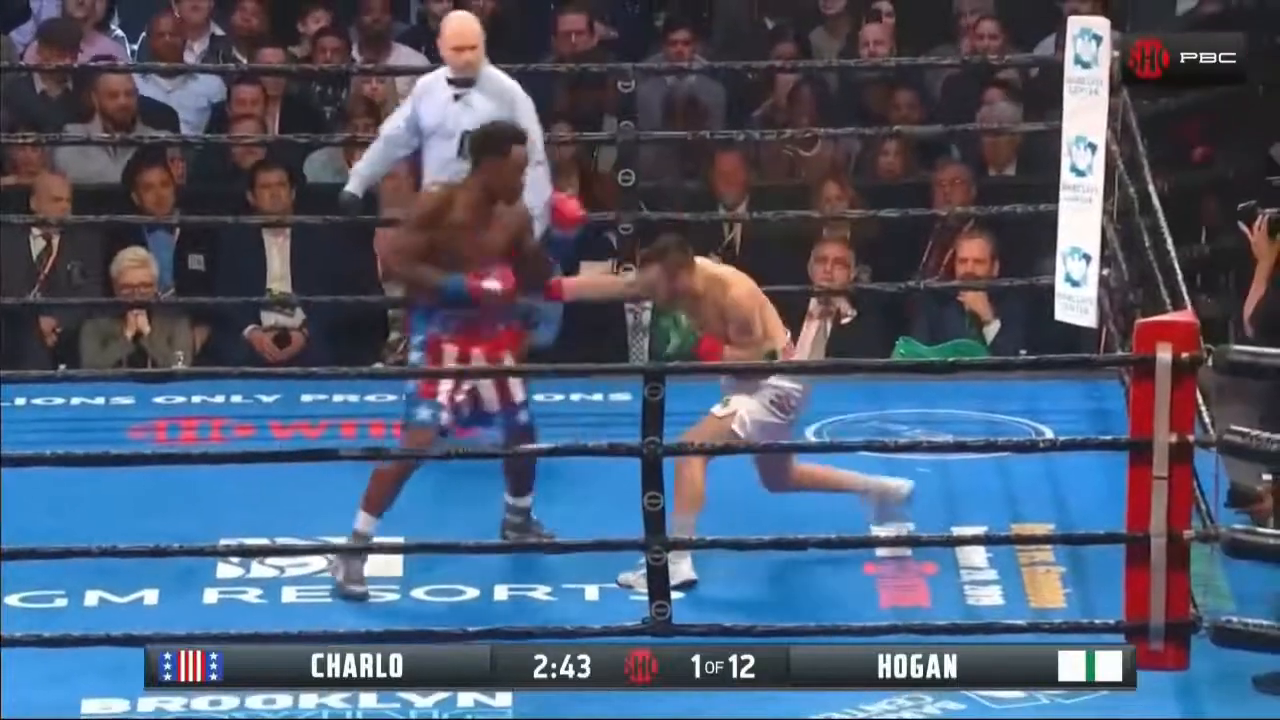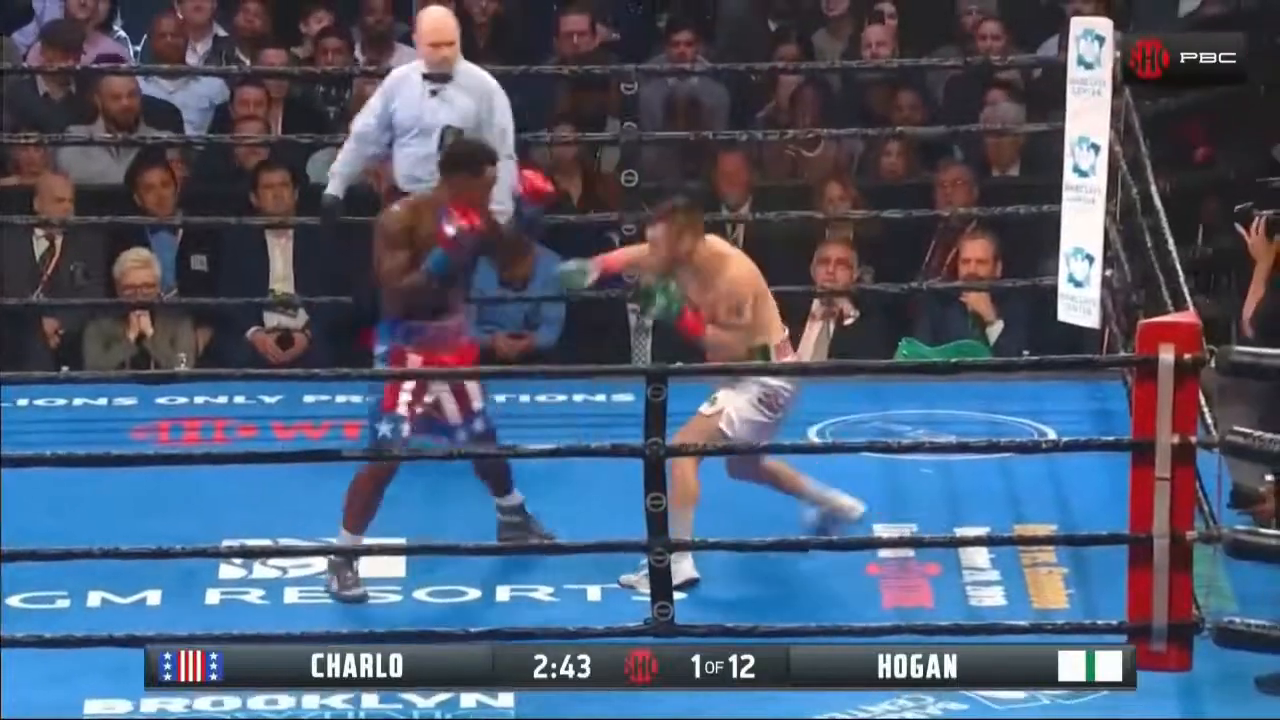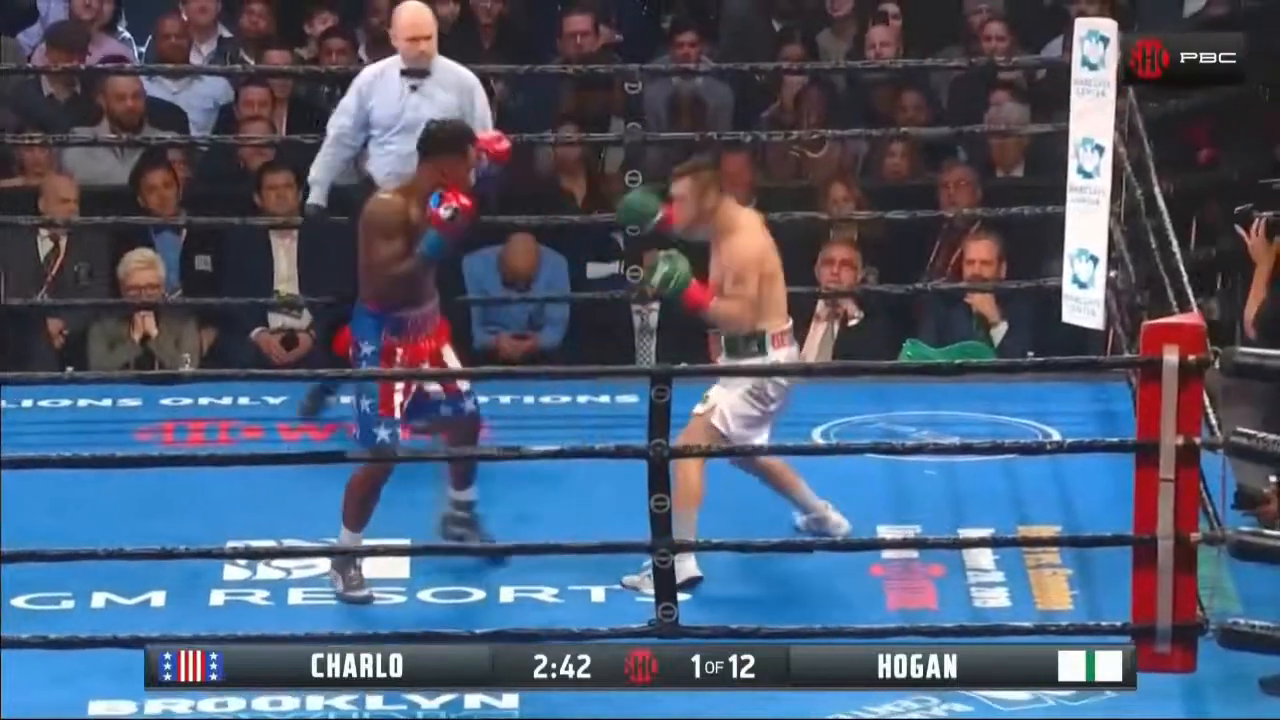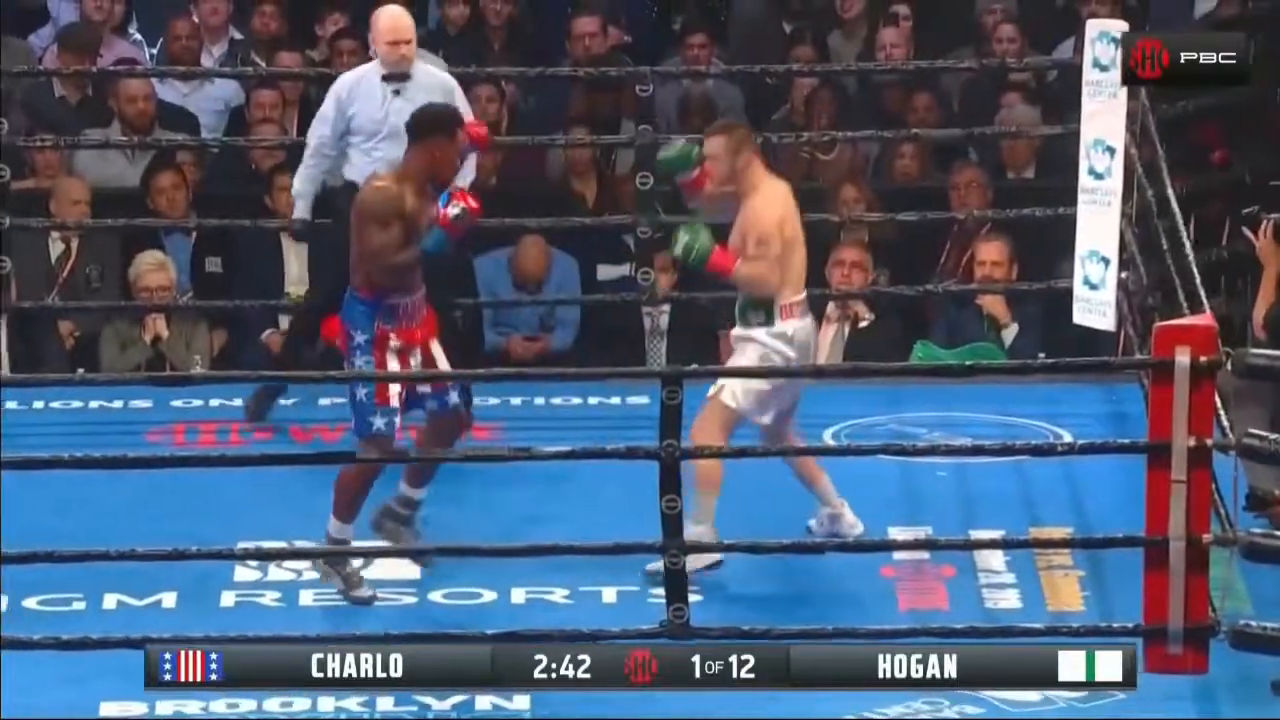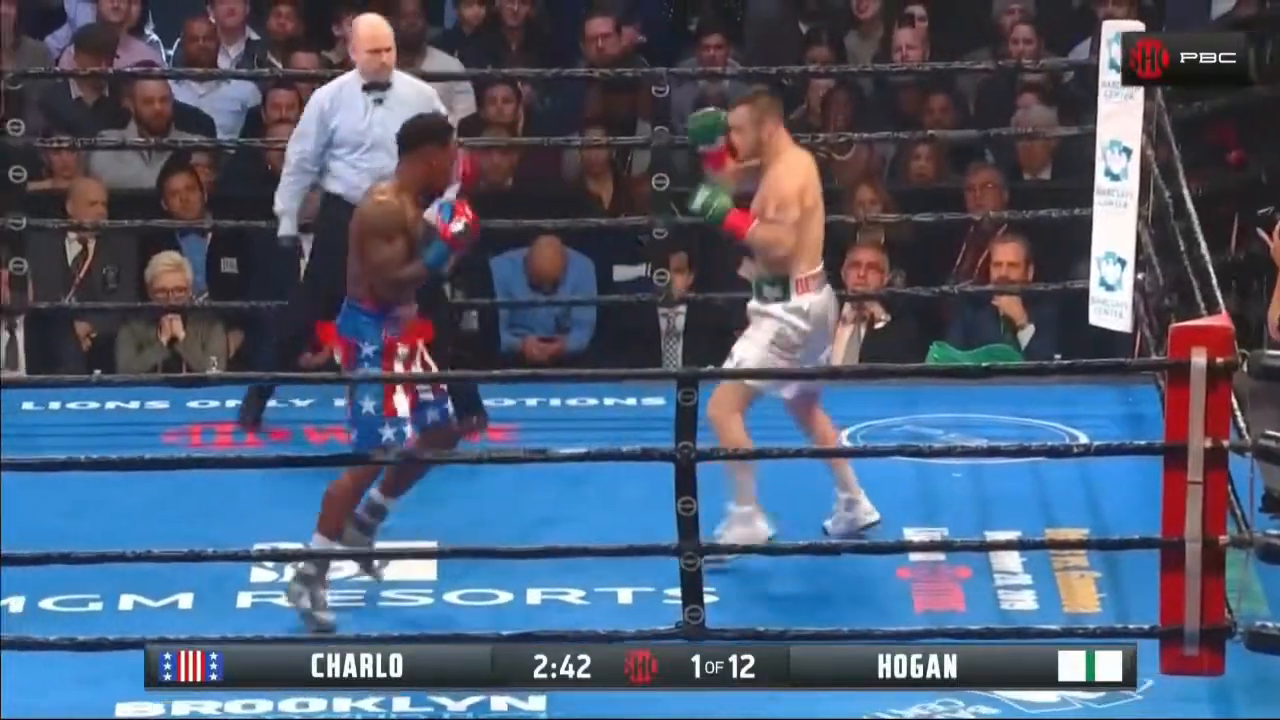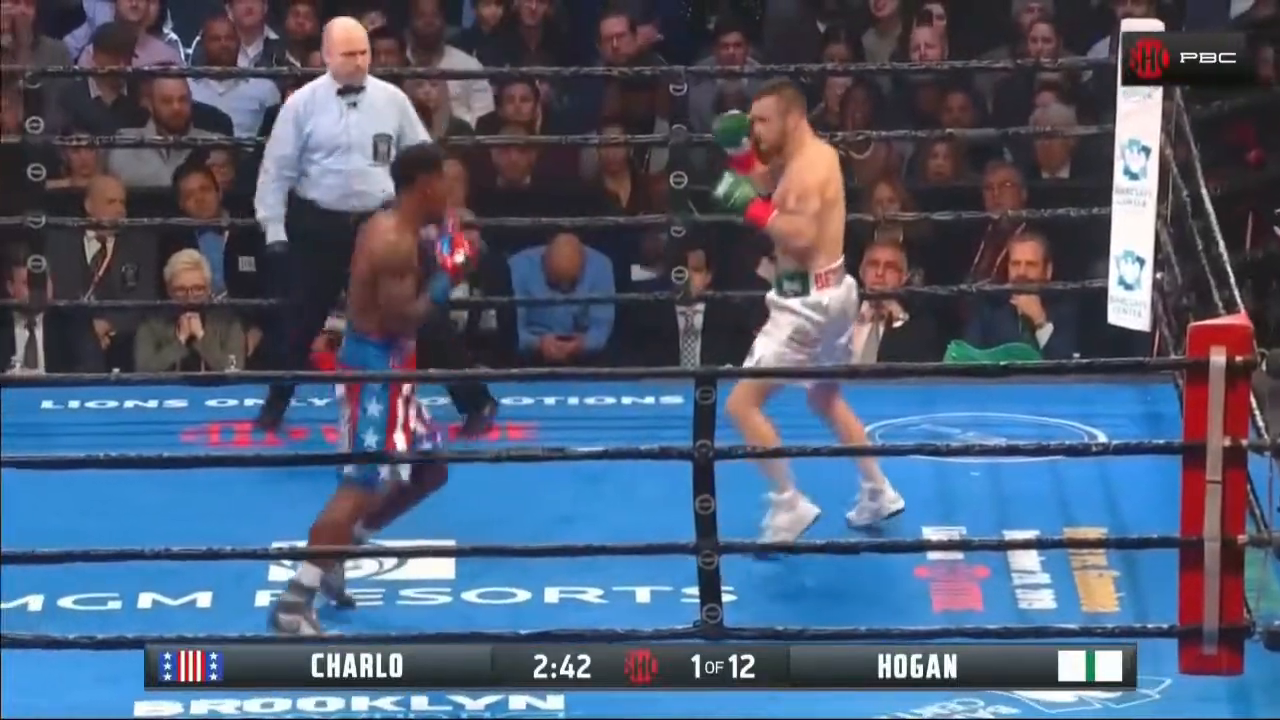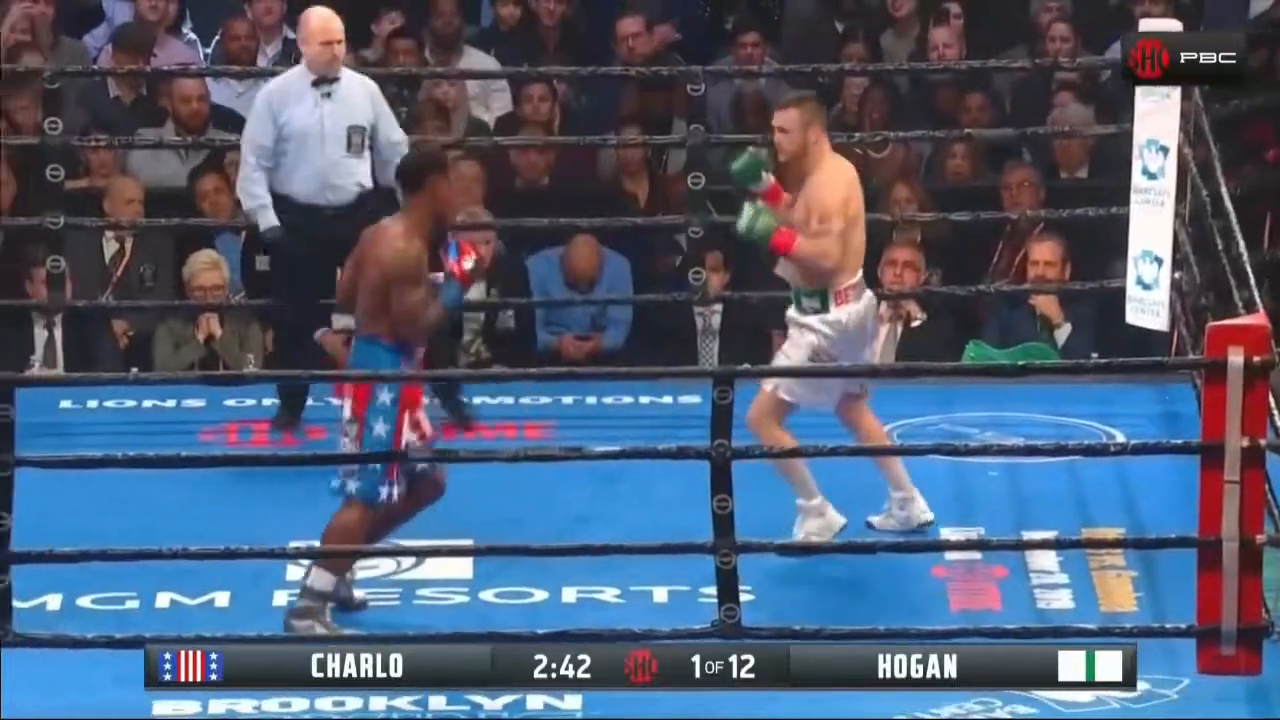
dt=0.1s
person 1, frame 1
left shoulder: (516, 214)
right shoulder: (437, 202)
left elbow: (535, 278)
right elbow: (397, 264)
right wrist: (462, 286)
left hip: (492, 335)
right hip: (440, 334)
left knee: (521, 433)
right knee: (417, 442)
left ankle: (519, 520)
right ankle: (353, 551)
person 1, frame 2
left shoulder: (466, 217)
right shoulder: (399, 218)
right elbow: (393, 292)
left wrist: (530, 210)
right wrist: (444, 254)
left hip: (454, 342)
right hip: (404, 344)
left knee: (485, 440)
right knee: (385, 454)
left ankle: (513, 518)
right ankle: (342, 560)
person 1, frame 3
left shoulder: (442, 202)
right shoulder: (386, 207)
right elbow: (387, 282)
right wrist: (439, 237)
left hip: (426, 329)
right hip: (383, 336)
left knee: (466, 422)
right knee: (381, 455)
left ankle: (460, 517)
right ankle: (345, 559)
person 1, frame 4
left shoulder: (423, 189)
right shoulder: (382, 194)
right elbow: (385, 269)
right wrist: (443, 232)
left hip: (408, 319)
right hip: (372, 325)
left knee: (451, 417)
right knee: (376, 445)
left ankle: (399, 514)
right ankle: (335, 554)
person 1, frame 5
left shoulder: (413, 202)
right shoulder: (383, 206)
right elbow: (390, 282)
left wrist: (449, 210)
right wrist: (446, 247)
left hip: (399, 330)
right hip: (371, 335)
left knee: (443, 430)
right knee: (372, 459)
left ankle: (361, 524)
right ankle: (309, 574)
person 1, frame 6
left shoulder: (385, 228)
right shoulder: (397, 243)
right elbow: (403, 318)
left wrist: (426, 273)
right wrist: (446, 275)
left hip: (386, 366)
right hip: (373, 367)
left knee: (428, 473)
right knee: (362, 487)
left ankle: (330, 561)
right ankle: (293, 602)
person 1, frame 7
left shoulder: (381, 233)
right shoulder: (405, 249)
left elbow: (344, 294)
right elbow: (415, 327)
right wrist: (455, 284)
left hip: (393, 371)
right hip: (382, 374)
left knee: (427, 484)
right knee: (366, 497)
left ankle: (337, 567)
right ankle: (307, 606)
person 2, frame 1
left shoulder: (734, 293)
right shoulder: (668, 272)
left elbow: (754, 360)
right elbow: (613, 284)
left wrist: (698, 346)
right wrist: (554, 288)
left hip: (777, 381)
right hip: (760, 376)
left knee: (693, 449)
right knee: (777, 476)
left ankle: (675, 564)
right ankle: (883, 489)
person 2, frame 2
left shoulder: (732, 274)
right shoulder: (691, 250)
left elbow: (737, 347)
right elbow: (631, 257)
left wrist: (683, 318)
right wrist: (592, 268)
left hip: (768, 376)
right hip: (748, 372)
left knee: (686, 449)
right knee: (746, 464)
left ankle: (676, 564)
right ankle: (835, 505)
person 2, frame 3
left shoulder: (743, 242)
right shoulder: (730, 217)
left elbow: (740, 320)
right elbow: (667, 220)
left wrist: (687, 290)
right wrist: (652, 212)
left hip: (764, 362)
right hip: (750, 357)
left knee: (687, 447)
right knee: (744, 453)
left ankle: (680, 561)
right ankle: (823, 518)
person 2, frame 4
left shoulder: (764, 206)
right shoulder: (766, 188)
left elbow: (763, 281)
right elbow: (706, 191)
left wrist: (709, 254)
right wrist: (686, 171)
left hip: (774, 336)
right hip: (782, 330)
left knee: (706, 431)
right knee: (776, 433)
left ankle: (700, 542)
right ankle: (838, 518)
person 2, frame 5
left shoulder: (785, 173)
right shoulder: (788, 158)
left elbow: (779, 245)
right elbow: (725, 175)
left wrist: (728, 215)
right wrist: (711, 144)
left hip: (791, 309)
right hip: (805, 303)
left knee: (723, 408)
right knee: (805, 408)
left ankle: (747, 519)
right ankle: (854, 507)
person 2, frame 6
left shoulder: (807, 167)
right shoulder: (813, 153)
left elbow: (800, 235)
right elbow: (761, 185)
left wrist: (751, 204)
right wrist: (740, 150)
left hip: (809, 302)
right hip: (832, 293)
left knee: (742, 404)
right knee: (828, 400)
left ankle: (790, 506)
right ankle: (879, 495)
person 2, frame 7
left shoulder: (827, 183)
right shoulder: (826, 169)
left elbow: (826, 257)
right elbow: (797, 220)
left wrist: (771, 234)
right wrist: (765, 188)
left hip: (827, 317)
right hip: (849, 307)
left knee: (762, 417)
right knee: (854, 410)
left ankle: (818, 513)
right ankle: (908, 505)
person 3, frame 1
left shoulder: (508, 93)
right shoulder: (427, 88)
left elbow: (533, 160)
right elbow: (393, 140)
left wrist: (534, 219)
right wrist: (356, 185)
person 3, frame 2
left shoulder: (483, 87)
right shoulder: (397, 81)
left elbow: (502, 152)
right elbow: (366, 136)
left wrist: (499, 211)
right wrist: (336, 187)
person 3, frame 3
left shoulder: (462, 82)
right shoulder: (372, 79)
left elbow: (481, 147)
right elbow: (341, 137)
right wrist: (317, 192)
right ankle: (330, 379)
person 3, frame 4
left shoulder: (442, 86)
right shoulder: (350, 86)
right elbow: (321, 147)
right wrist: (302, 203)
right knee: (325, 296)
right ankle: (272, 388)
person 3, frame 5
left shoulder: (421, 96)
right shoulder: (329, 98)
right elbow: (301, 162)
right wrist: (287, 222)
right hip: (343, 217)
right knee: (307, 309)
right ankle: (259, 395)
person 3, frame 6
left shoulder: (393, 99)
right shoulder: (304, 103)
right elbow: (277, 169)
right wrist: (275, 231)
right hip: (321, 224)
right knee: (299, 320)
left ankle: (472, 397)
right ankle: (276, 404)
person 3, frame 7
left shoulder: (364, 90)
right shoulder: (276, 95)
left elbow: (394, 152)
right elbow: (255, 163)
right wrist: (267, 220)
left hip: (356, 215)
right hip: (294, 219)
right knee: (296, 320)
right ankle: (292, 406)
